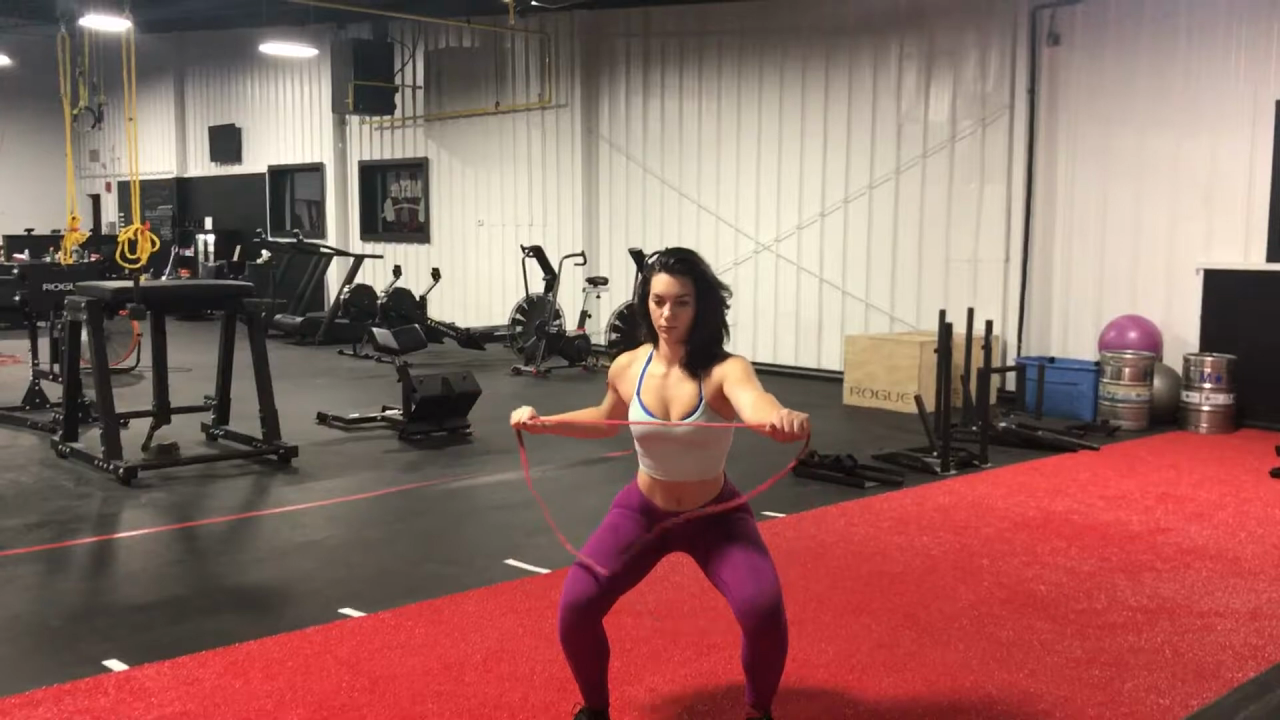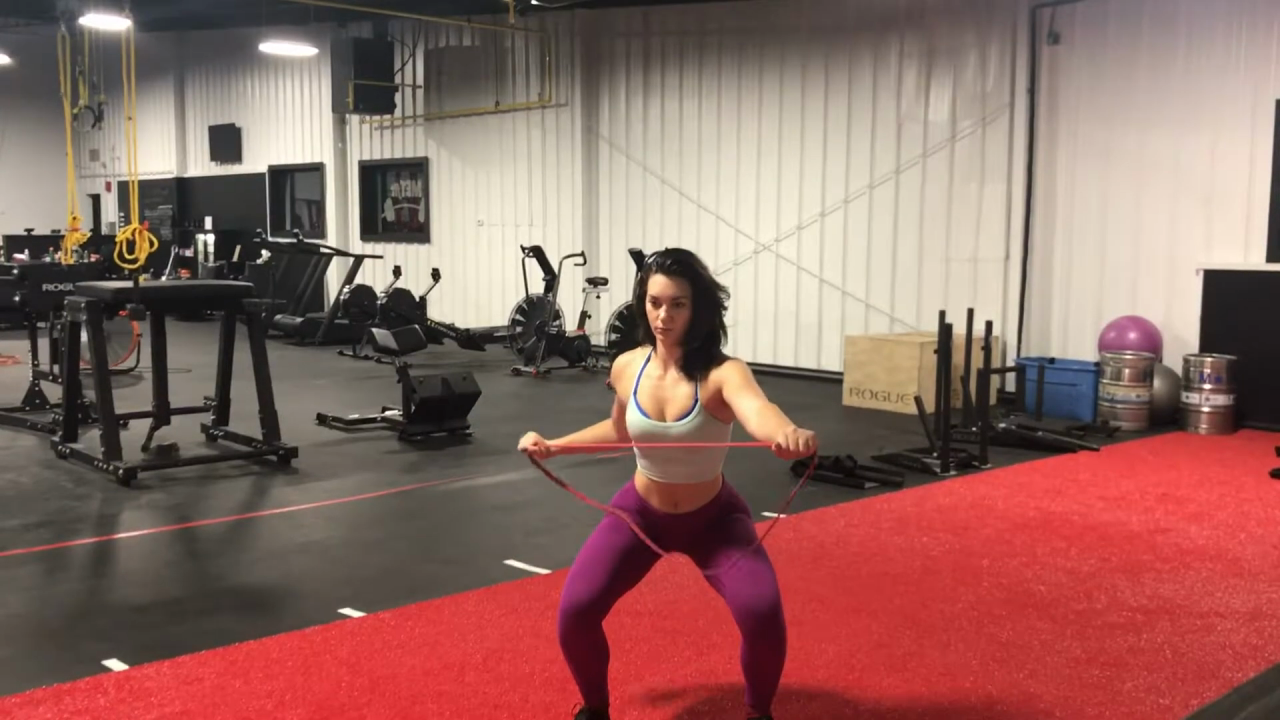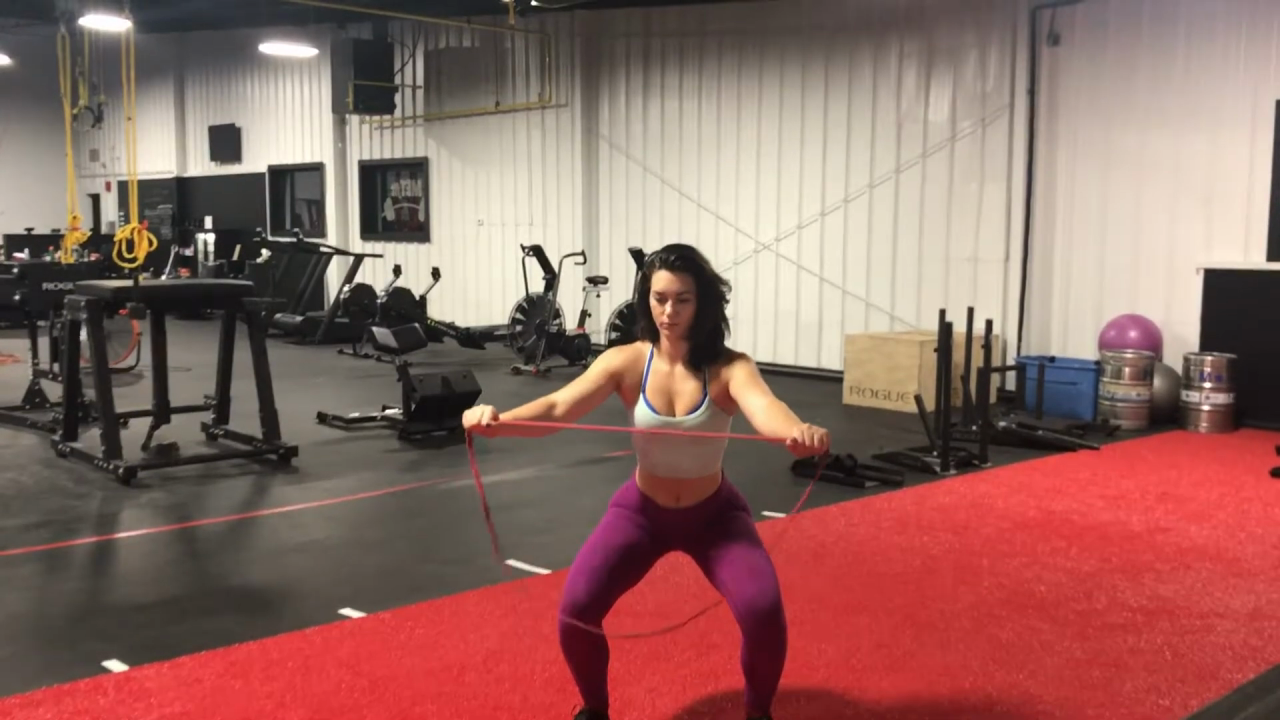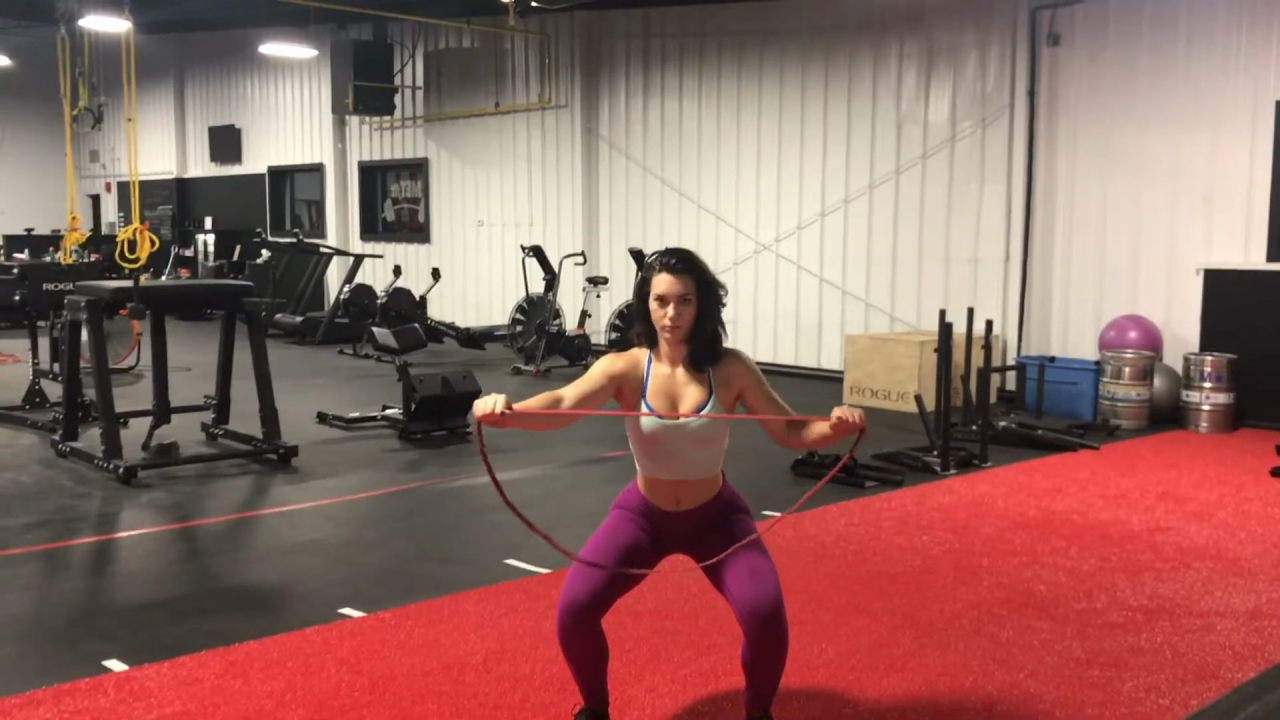
dt=0.7s
person 1, frame 1
left shoulder: (726, 369)
right shoulder: (628, 367)
left elbow: (755, 402)
right elbow: (605, 421)
left wrist: (782, 418)
right wrist: (541, 421)
left hip: (716, 515)
right hip: (642, 510)
left knee: (764, 612)
right knee: (576, 608)
person 1, frame 2
left shoulder: (724, 373)
right shoulder: (627, 368)
left elbow: (758, 411)
left wrist: (789, 434)
right wrist: (551, 446)
left hip: (714, 517)
right hip: (640, 511)
left knee: (763, 616)
right knee: (575, 611)
person 1, frame 3
left shoulder: (730, 368)
right shoulder: (625, 362)
left elbow: (765, 408)
right elbow: (559, 407)
left wrist: (800, 432)
right wrist: (500, 420)
left hip: (714, 514)
right hip: (641, 510)
left knee: (763, 612)
right knee: (575, 608)
person 1, frame 4
left shoulder: (732, 369)
right shoulder: (624, 368)
left elbow: (788, 431)
right elbow: (563, 403)
left wrist: (836, 426)
right wrist: (507, 412)
left hip: (716, 516)
right hip: (642, 513)
left knee: (765, 614)
right knee: (574, 608)
